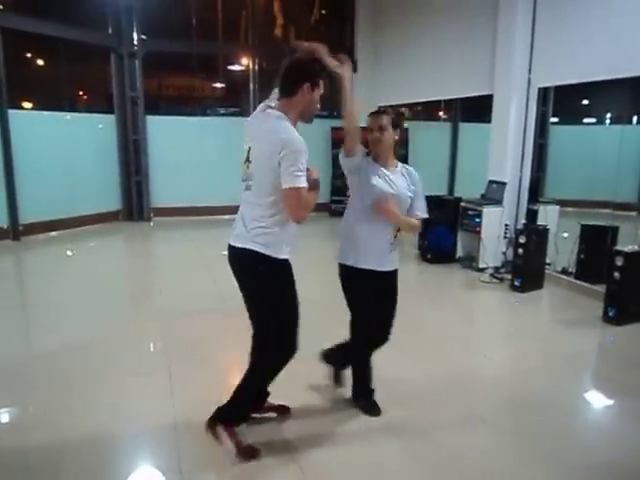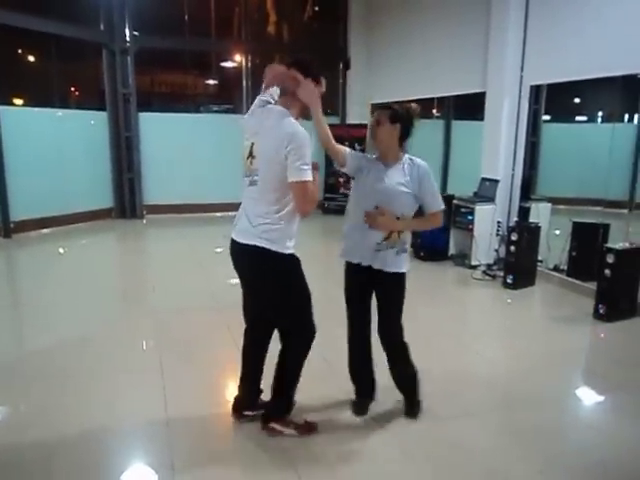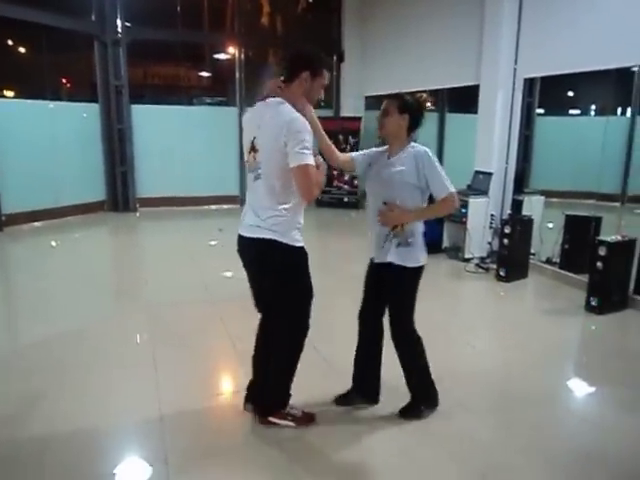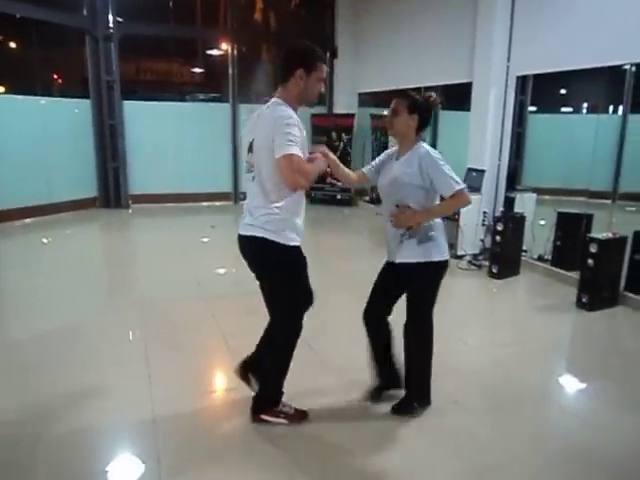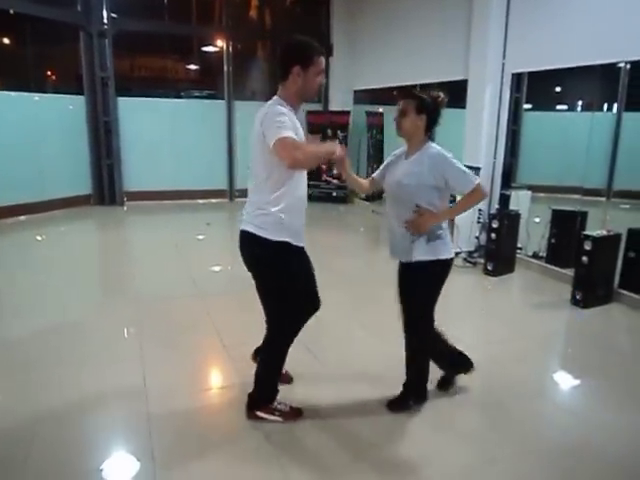
dt=0.2s
person 1, frame 1
left shoulder: (261, 118)
right shoulder: (291, 141)
left elbow: (280, 89)
right elbow: (298, 211)
left wrist: (305, 58)
right wrist: (314, 184)
left hip: (244, 247)
right hip: (265, 255)
left knee: (270, 331)
right knee: (281, 341)
left ankle: (253, 401)
right ankle: (227, 417)
person 1, frame 2
left shoulder: (257, 115)
right shoulder: (295, 135)
left elbow: (271, 78)
right elbow: (306, 205)
left wrist: (279, 77)
right wrist: (316, 177)
left hip: (244, 243)
right hip: (271, 251)
left knee: (260, 326)
right knee: (300, 331)
left ankle: (247, 400)
right ankle: (278, 413)
person 1, frame 3
left shoulder: (256, 114)
right shoulder: (295, 124)
right elbow: (309, 190)
right wrist: (320, 168)
left hip: (250, 237)
right hip: (280, 244)
left knee: (273, 317)
right knee: (294, 326)
left ankle: (258, 392)
right ankle: (274, 406)
person 1, frame 4
left shoulder: (266, 114)
right shoulder: (285, 119)
right elbow: (295, 179)
right wrist: (318, 163)
left hip: (255, 235)
right hip: (275, 241)
left knee: (298, 304)
right knee: (289, 322)
left ankle: (254, 366)
right ankle: (267, 404)
person 1, frame 5
left shoulder: (284, 114)
right shoulder: (277, 115)
right elbow: (296, 158)
left wrist: (318, 150)
right wrist: (330, 149)
left hip: (281, 236)
right hip: (268, 238)
left knee: (306, 302)
right knee: (285, 318)
left ankle: (266, 355)
right ankle: (262, 401)
person 2, frame 1
left shoulder: (409, 175)
right shoulder: (358, 165)
left elbow: (416, 224)
right elbow: (349, 127)
left wrist: (396, 216)
right wrist: (345, 81)
left hip: (386, 265)
right hip: (356, 263)
left knee: (381, 330)
right knee: (364, 329)
left ankle: (339, 357)
right ankle: (361, 392)
person 2, frame 2
left shoulder: (417, 170)
right shoulder: (363, 164)
left elbow: (436, 218)
right elbow: (330, 145)
left wrist: (395, 224)
right wrist: (313, 103)
left hip: (392, 266)
right hip: (357, 261)
left knee: (391, 332)
right knee: (358, 328)
left ankle: (410, 390)
right ankle: (364, 390)
person 2, frame 3
left shoulder: (420, 157)
right shoulder: (375, 157)
left elbow: (450, 202)
right elbow: (336, 159)
left wrist: (408, 216)
right wrist: (311, 118)
left hip: (406, 258)
right hip: (380, 256)
left knee: (402, 328)
right knee: (368, 322)
left ankle: (425, 396)
right ankle: (364, 389)
person 2, frame 4
left shoulder: (426, 157)
right shoulder: (388, 158)
left elbow: (462, 197)
right elbow: (352, 180)
left wrist: (419, 216)
right wrist: (328, 157)
left hip: (426, 256)
right hip: (398, 255)
left knee: (417, 324)
right knee: (373, 314)
left ankle: (418, 395)
right ankle: (388, 378)
person 2, frame 5
left shoulder: (437, 158)
right shoulder: (396, 158)
left elbow: (478, 192)
right elbow: (366, 187)
left wrist: (438, 217)
right wrist: (344, 169)
left hip: (432, 255)
right hip: (407, 255)
left knee: (418, 322)
right knee: (415, 322)
left ankle: (414, 390)
right ankle: (456, 362)
